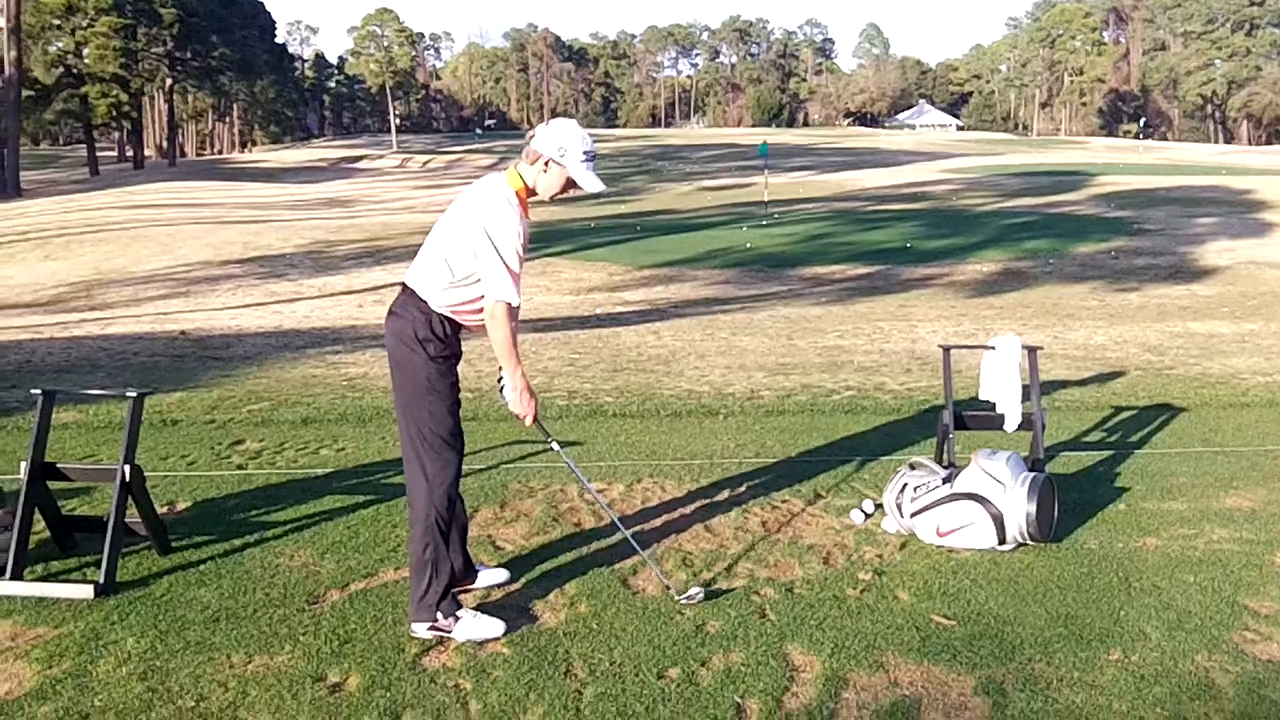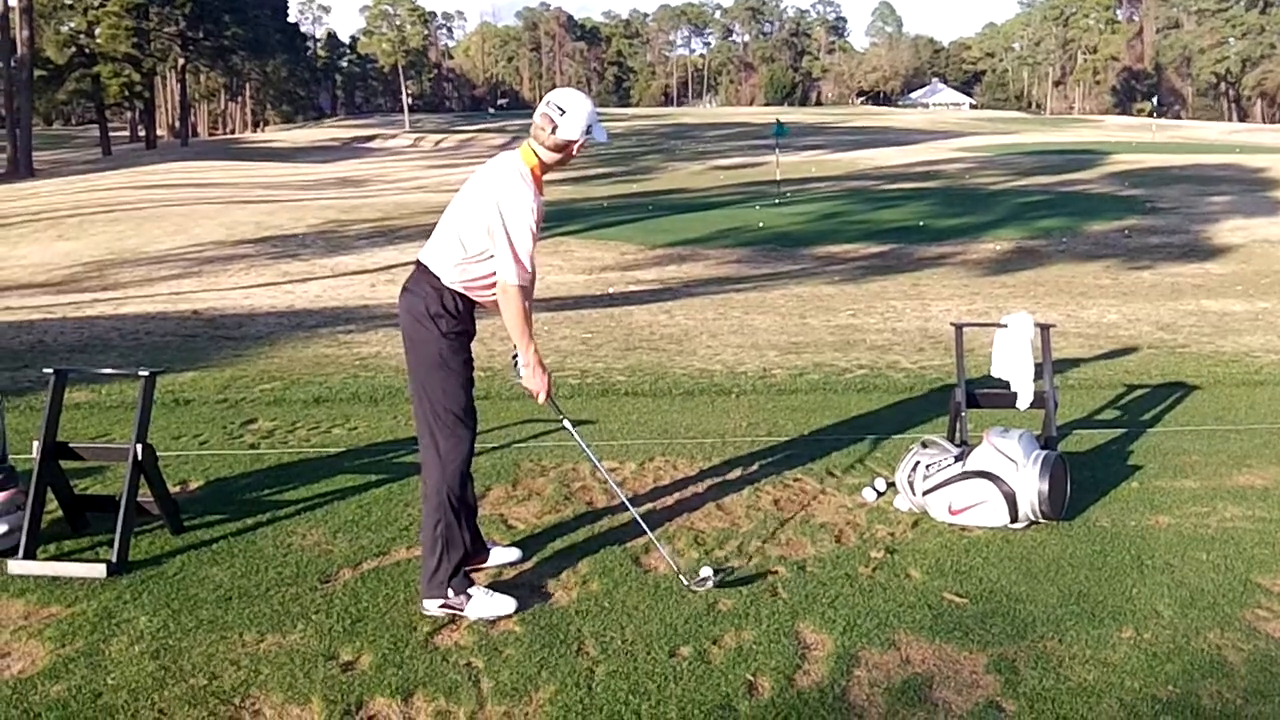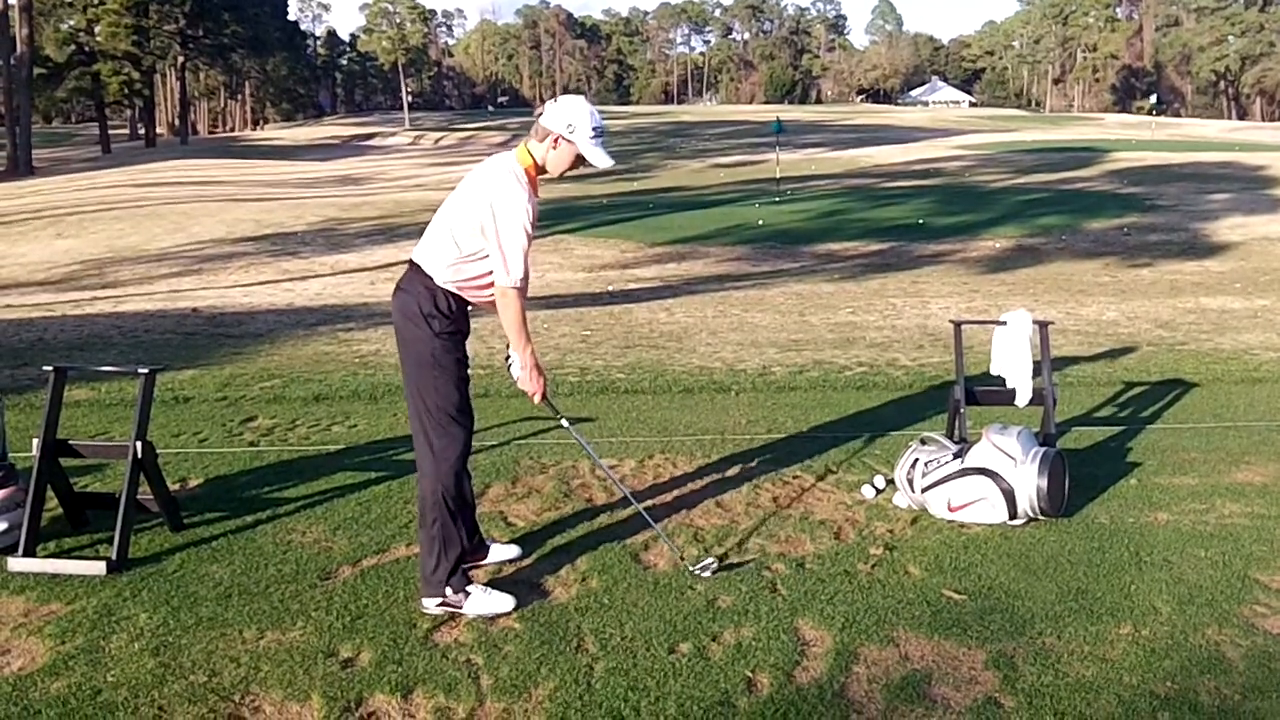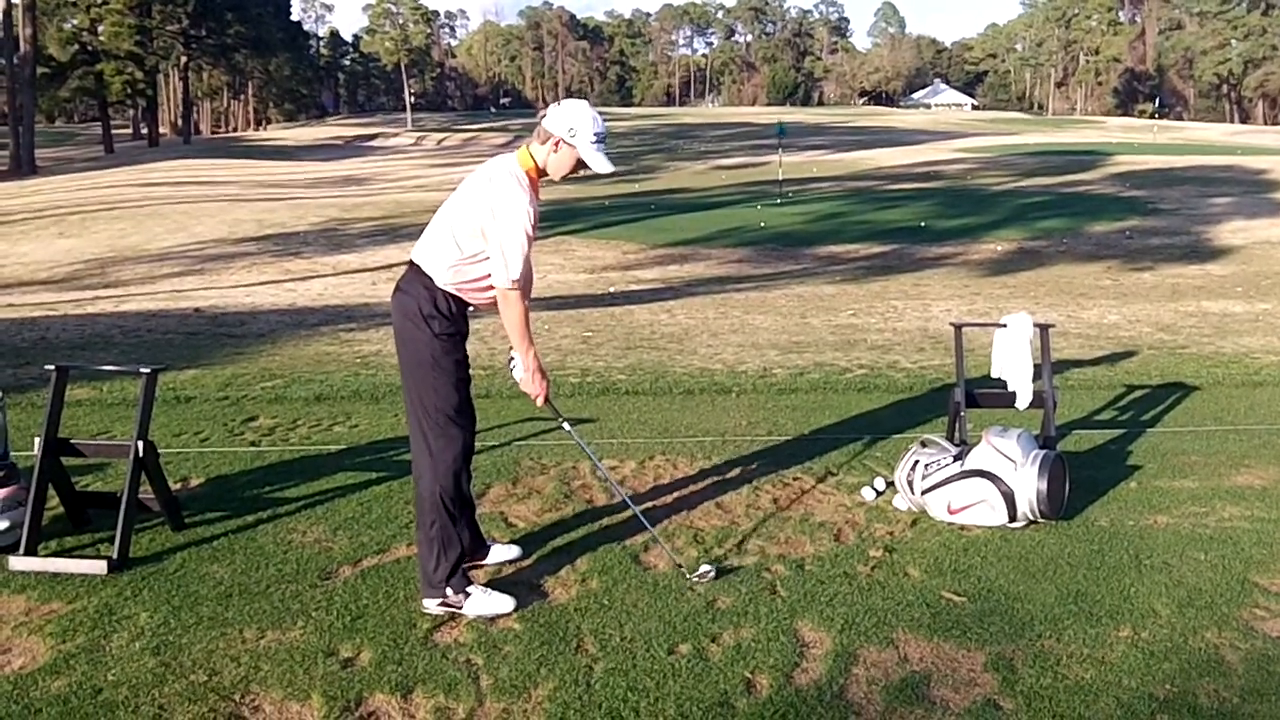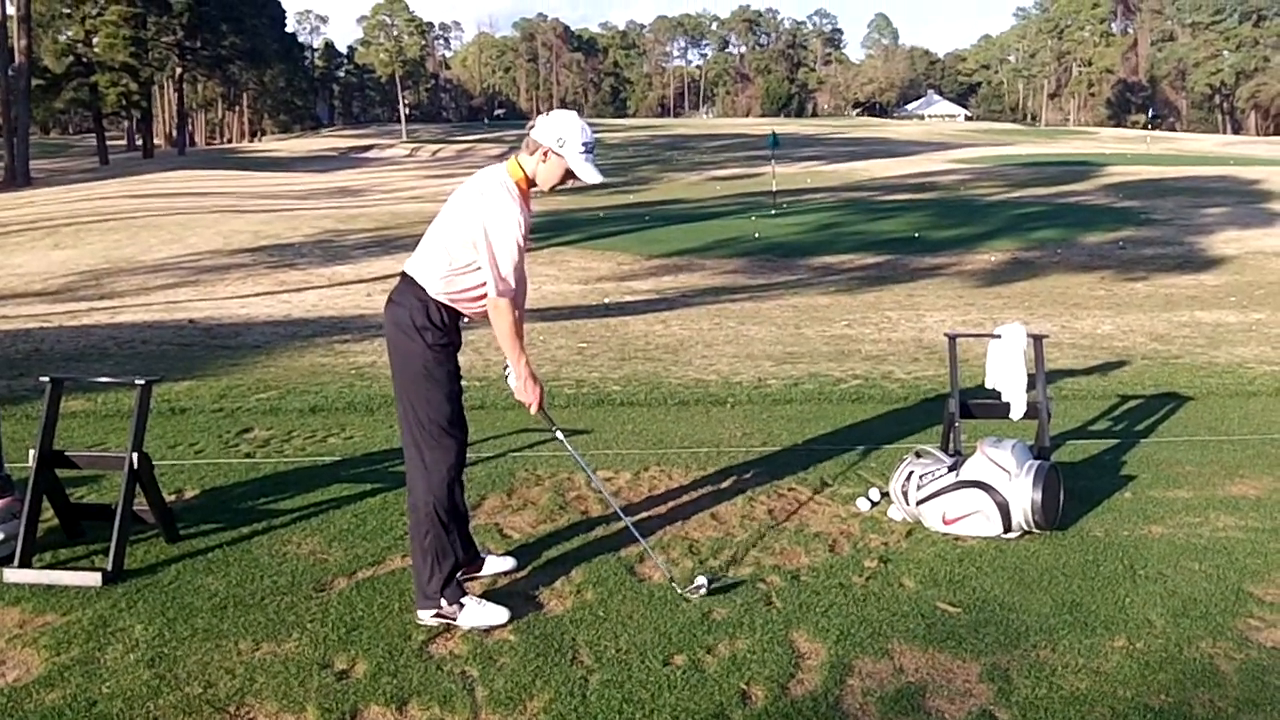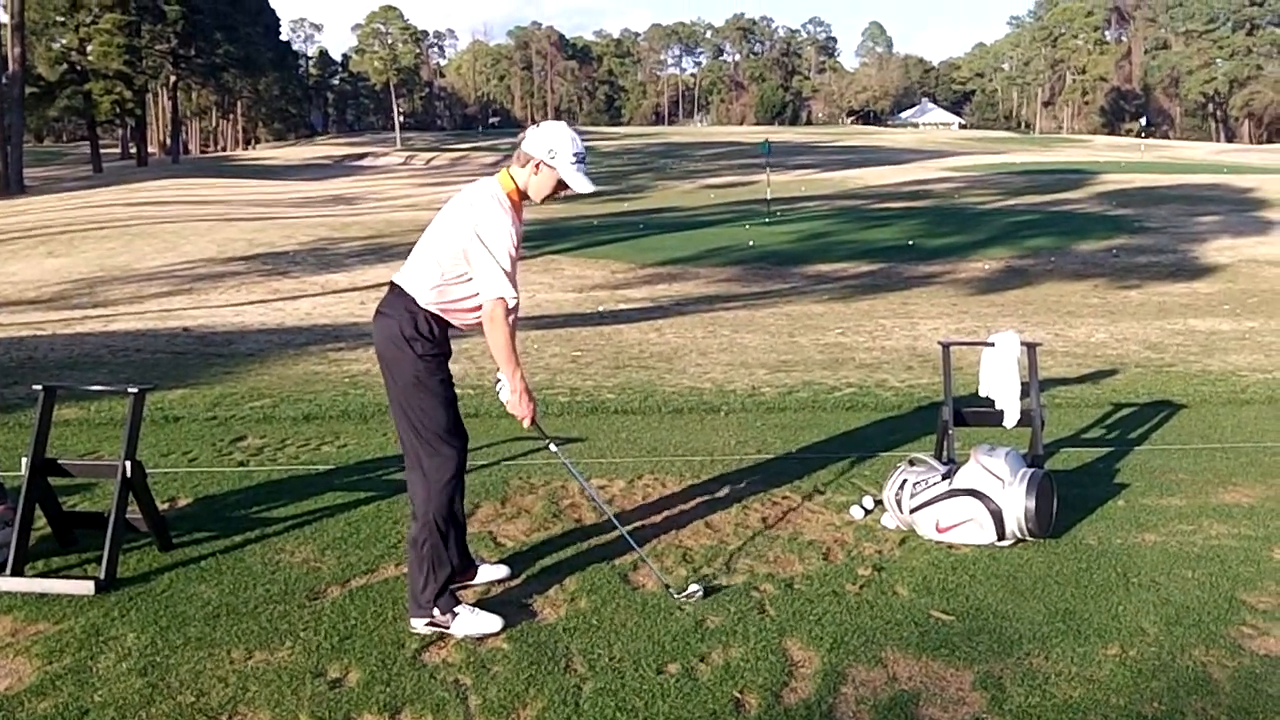
dt=0.7s
person 1, frame 1
left shoulder: (498, 190)
right shoulder: (504, 211)
left elbow: (500, 298)
right elbow: (499, 308)
left wrist: (512, 371)
right wrist: (518, 382)
left hip: (426, 327)
right hip: (423, 332)
left knee: (444, 455)
right knee: (435, 465)
left ankle: (454, 566)
right ankle: (433, 608)
person 1, frame 2
left shoulder: (512, 167)
right shoulder: (520, 191)
left elbow: (516, 276)
right elbow: (510, 287)
left wrist: (527, 345)
right wrist: (531, 360)
left hip: (441, 303)
right hip: (437, 308)
left knee: (458, 432)
right knee: (448, 441)
left ankle: (466, 545)
right ankle: (445, 585)
person 1, frame 3
left shoulder: (508, 168)
right shoulder: (515, 192)
left elbow: (511, 277)
right elbow: (507, 288)
left wrist: (520, 349)
right wrist: (527, 360)
left hip: (434, 302)
right hip: (430, 307)
left knee: (455, 431)
right knee: (443, 440)
left ankle: (465, 542)
right ankle: (443, 584)
person 1, frame 4
left shoulder: (512, 173)
right shoulder: (514, 195)
left elbow: (517, 278)
right elbow: (509, 291)
left wrist: (525, 353)
right wrist: (530, 364)
left hip: (437, 305)
right hip: (429, 308)
left knee: (457, 433)
right knee: (442, 442)
left ankle: (465, 543)
right ankle: (443, 585)
person 1, frame 5
left shoulder: (501, 184)
right shoulder: (505, 204)
left elbow: (509, 288)
right elbow: (499, 300)
left wrist: (518, 361)
right wrist: (523, 371)
left hip: (429, 316)
right hip: (422, 320)
left knee: (450, 443)
right knee: (435, 453)
left ankle: (459, 554)
right ankle: (438, 596)
person 1, frame 6
left shoulder: (500, 200)
right shoulder: (493, 213)
left elbow: (500, 302)
right elbow: (495, 310)
left wrist: (510, 374)
right wrist: (517, 384)
left hip: (420, 327)
right hip: (410, 330)
left knee: (449, 447)
right knee: (437, 459)
left ankle: (454, 562)
right ankle: (431, 604)
